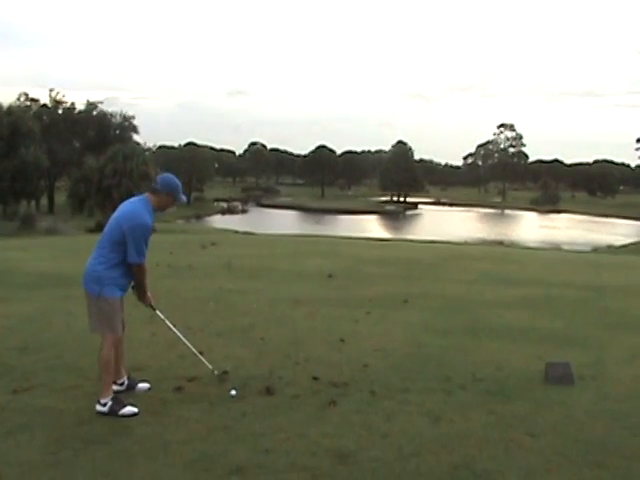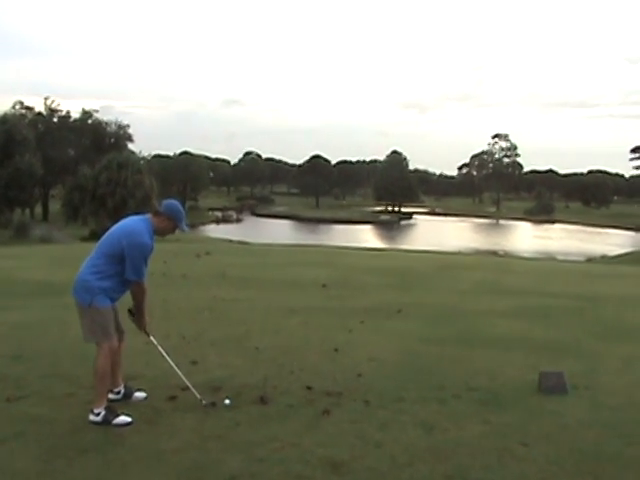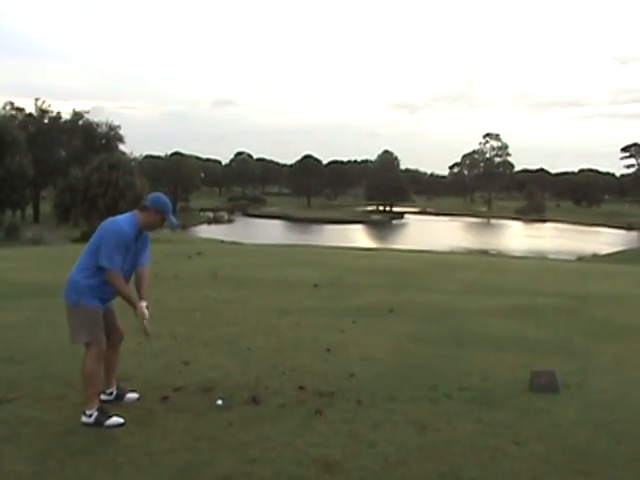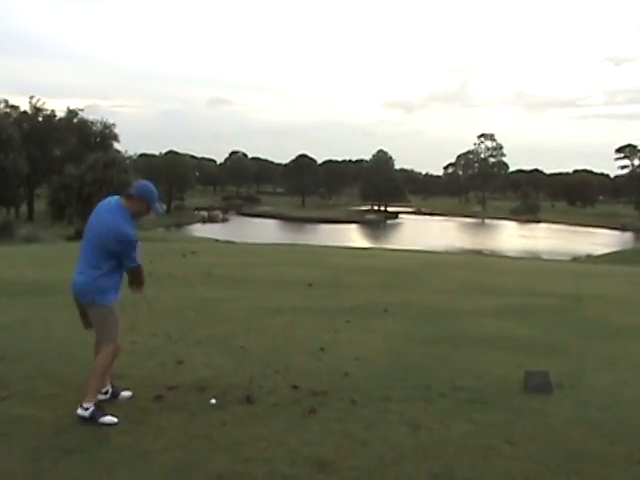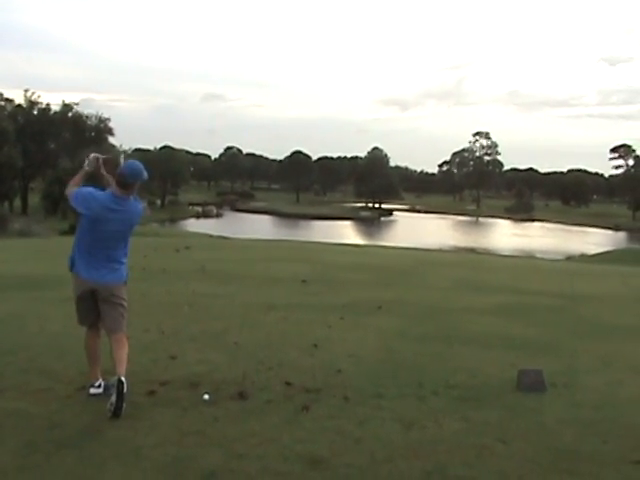
dt=0.7s
person 1, frame 1
left shoulder: (136, 204)
right shoulder: (141, 219)
right elbow: (137, 263)
left wrist: (140, 288)
right wrist: (144, 292)
left hip: (108, 278)
right hip: (104, 281)
left knee: (119, 331)
right knee: (112, 337)
left ankle: (120, 380)
right ankle: (105, 400)
person 1, frame 2
left shoulder: (137, 223)
right shoulder: (141, 238)
left elbow: (132, 278)
right elbow: (137, 283)
left wrist: (138, 310)
right wrist: (141, 315)
left hip: (98, 288)
right hip: (94, 291)
left knee: (117, 337)
right knee: (108, 346)
left ankle: (117, 388)
right ankle: (99, 410)
person 1, frame 3
left shoulder: (142, 236)
right shoulder: (116, 228)
left elbow: (143, 269)
right elbow: (111, 275)
left wrist: (142, 302)
right wrist: (134, 305)
left hip: (101, 295)
right hip: (84, 293)
left knee: (115, 337)
right knee: (96, 348)
left ankle: (110, 390)
right ankle: (91, 411)
person 1, frame 4
left shoulder: (108, 204)
right shoulder: (126, 232)
right elbow: (134, 269)
right wrist: (138, 283)
left hip: (86, 285)
right hip: (98, 290)
left knee: (106, 336)
right knee: (111, 344)
left ankle: (104, 387)
right ankle: (88, 405)
person 1, frame 5
left shoulder: (91, 199)
right shoulder: (136, 210)
left elbow: (70, 190)
left wrist: (88, 167)
right wrist: (103, 171)
left hip: (83, 276)
right hip: (112, 279)
left knee: (92, 328)
right knee: (117, 334)
left ankle: (95, 381)
right ankle: (120, 378)
